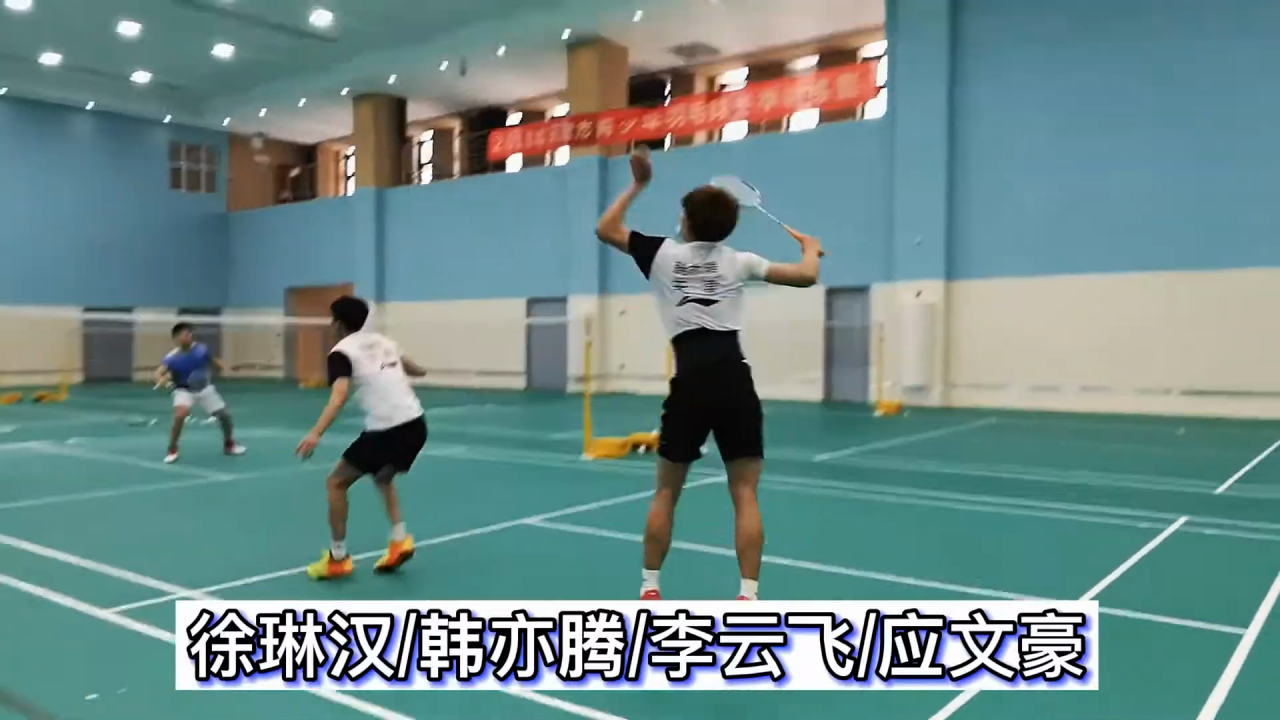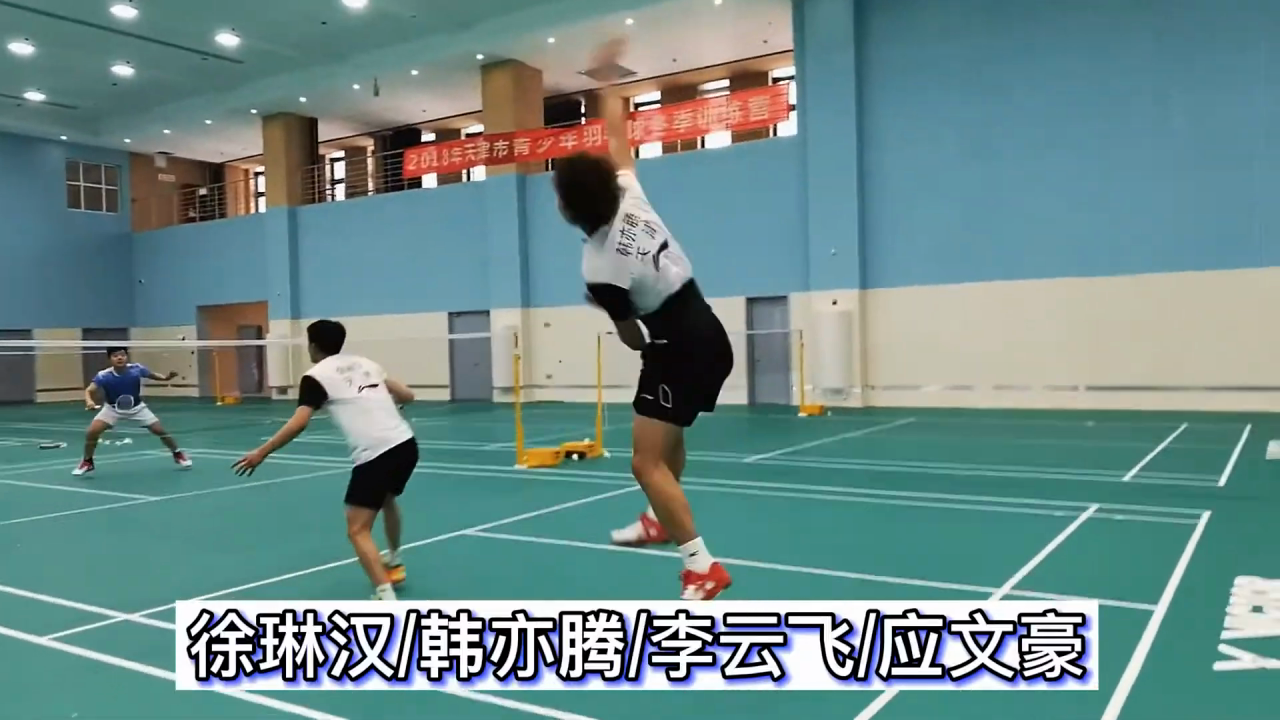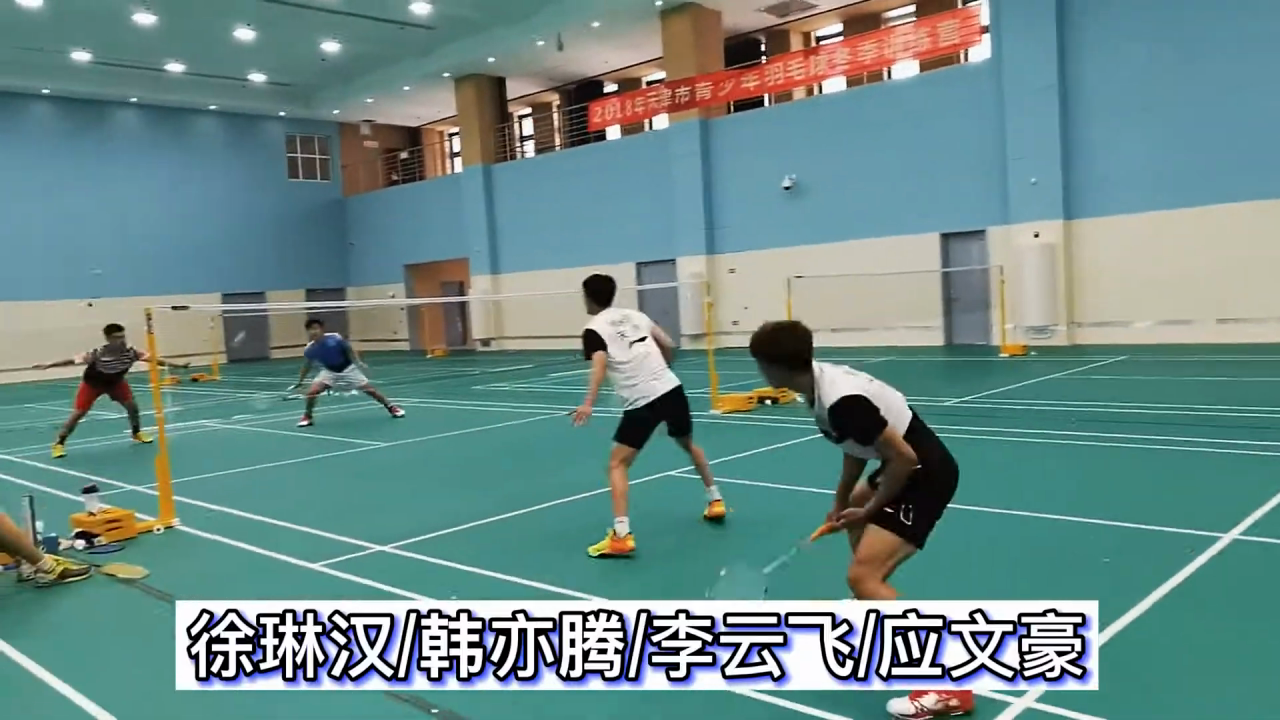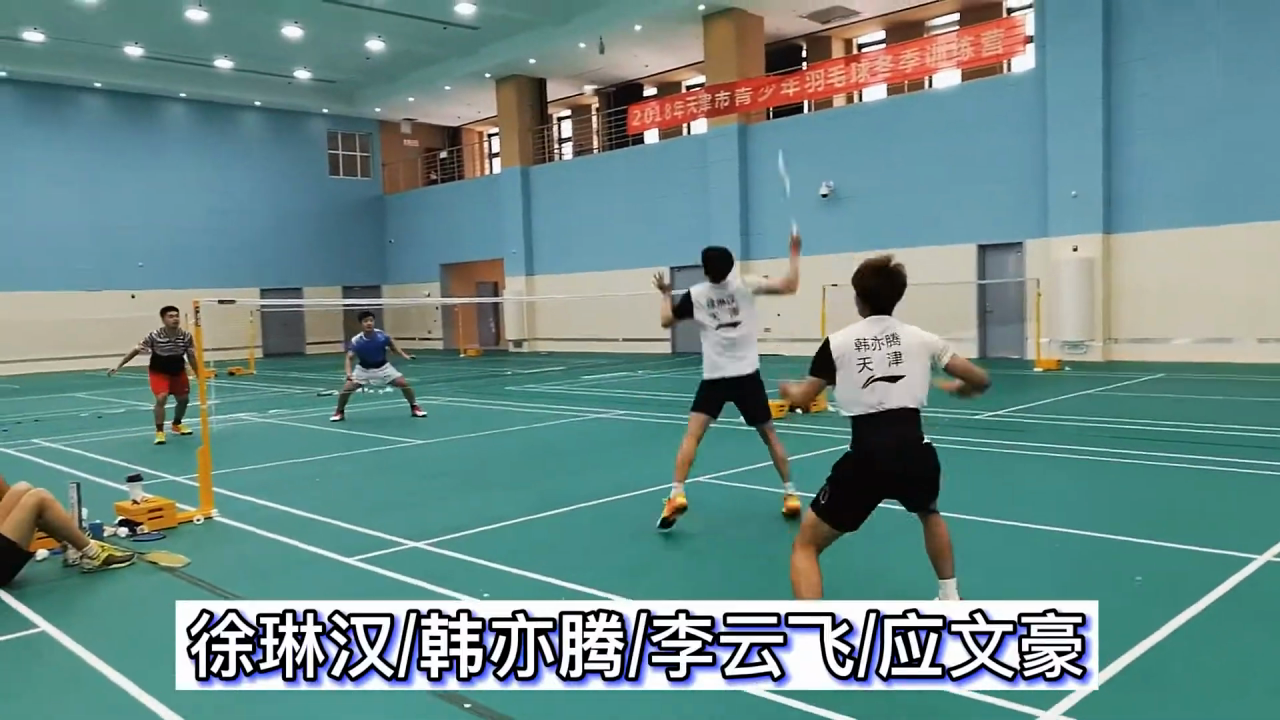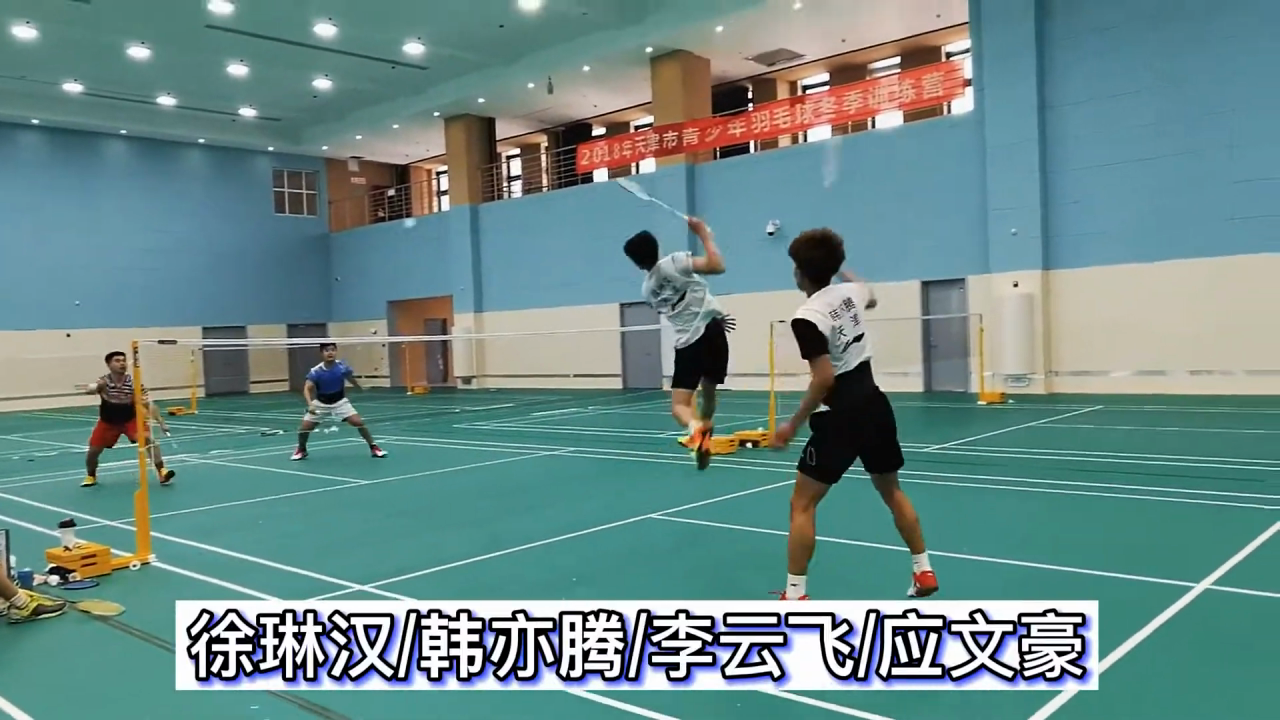
dt=0.4s
person 1, frame 1
left shoulder: (663, 254)
right shoulder: (738, 261)
left elbow: (605, 229)
right elbow: (805, 277)
left wrist: (637, 185)
right wrist: (810, 249)
left hip: (691, 386)
right hip: (733, 385)
left knee: (666, 492)
right knee: (746, 493)
left ankle: (649, 591)
right ankle: (748, 596)
person 1, frame 2
left shoulder: (598, 271)
right shoulder: (628, 196)
left elbow: (632, 339)
right elbow: (618, 145)
right wrist: (605, 77)
left hip: (681, 354)
right hip: (710, 339)
left knee: (648, 464)
right knee: (665, 442)
left ankle: (703, 568)
right ankle: (660, 520)
person 1, frame 3
left shoulder: (842, 401)
right shoulder: (826, 380)
left elbow: (904, 458)
right elbow: (857, 449)
left wrist: (868, 510)
right wrist: (846, 504)
left hip: (927, 473)
right hip: (924, 463)
left knee: (862, 577)
right knee: (858, 520)
person 1, frame 4
left shoulder: (837, 343)
right shoulder: (922, 339)
left elbow: (804, 397)
right elbow: (980, 380)
left wrist: (788, 391)
right wrist: (959, 388)
left hip: (865, 462)
right hip: (917, 458)
left knee: (805, 546)
right knee: (929, 516)
right ankle: (950, 601)
person 1, frame 5
left shoulder: (806, 318)
right shoulder: (850, 292)
left elbow: (824, 379)
right elbow: (870, 298)
left wrist: (792, 425)
right wrist: (843, 271)
left hip: (841, 419)
right hip: (875, 408)
left knee: (801, 506)
right knee: (892, 492)
left ankle: (795, 594)
right ankle: (923, 571)
person 2, frame 1
left shoulder: (341, 353)
right shoulder: (384, 342)
left elbow: (339, 395)
right elbow: (420, 371)
left wrist: (315, 434)
left hip: (385, 429)
right hip: (416, 423)
left knee: (336, 484)
right knee: (384, 479)
left ankle: (338, 557)
right ankle: (400, 541)
person 2, frame 2
left shoulder: (316, 377)
right shoulder: (367, 363)
left elbow: (298, 423)
right elbow: (407, 396)
left wrist: (261, 453)
left hip: (374, 454)
right hip: (406, 443)
left knee: (357, 531)
right knee: (385, 496)
right ankle: (393, 564)
person 2, frame 3
left shoulder: (593, 330)
right shoulder: (636, 315)
left elbow: (600, 365)
right elbow: (668, 347)
left wrist: (588, 405)
left hip: (641, 402)
right hip: (672, 390)
left knee: (617, 464)
right knee: (688, 445)
left ankle: (621, 535)
right ankle: (715, 501)
person 2, frame 4
left shoulder: (695, 295)
right shoulder: (744, 286)
left elbow: (667, 321)
right elbow: (789, 286)
left wrist: (665, 294)
right wrist: (795, 254)
left hip: (714, 381)
right hip: (747, 376)
left knee: (692, 436)
right knee: (768, 435)
left ankle: (676, 495)
right ankle: (790, 495)
person 2, frame 5
left shoulder: (649, 289)
right shoulder: (674, 262)
right elbow: (717, 266)
right wrist: (703, 231)
left hip: (687, 345)
right hip: (711, 334)
left knee: (679, 406)
right knee: (708, 390)
left ankle: (696, 428)
right ankle: (704, 430)
